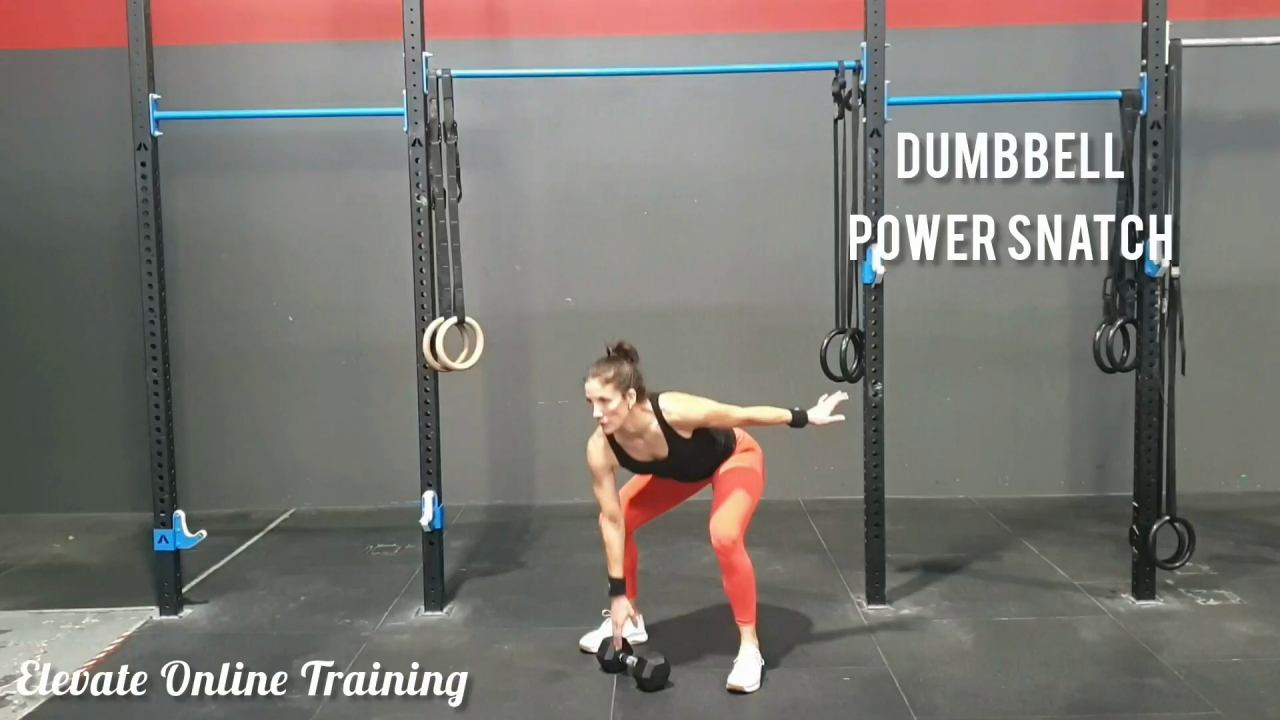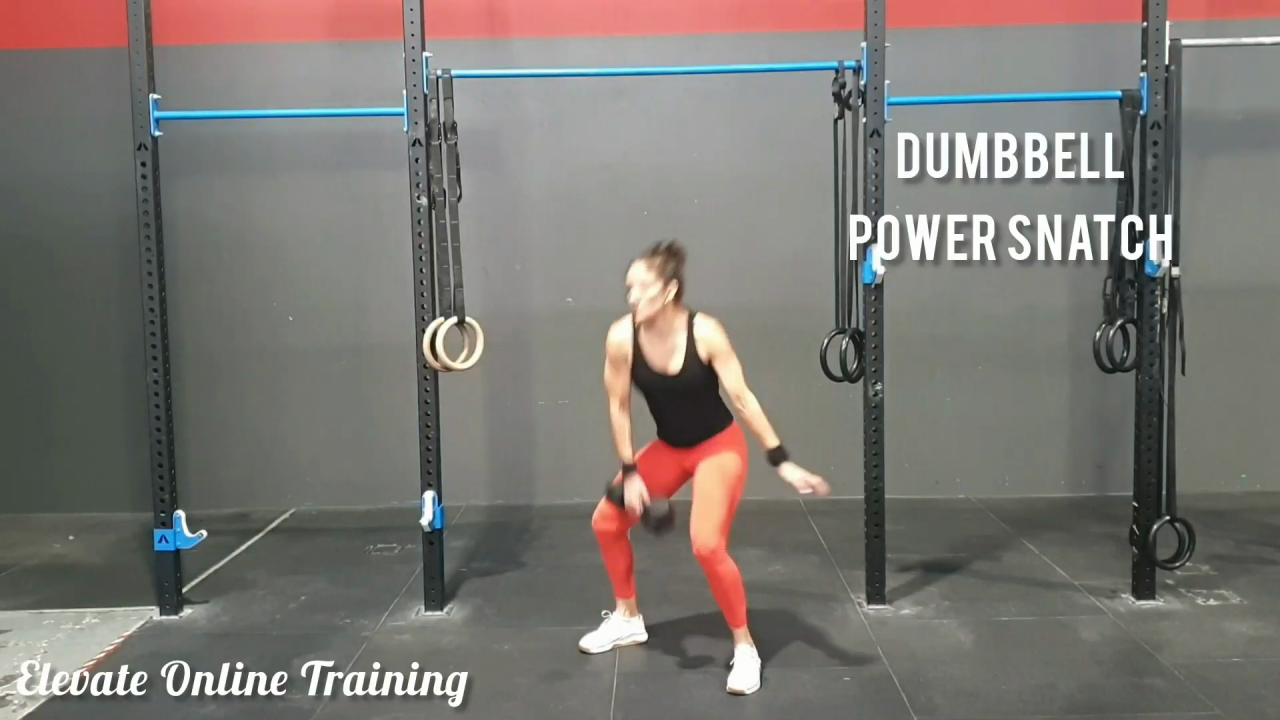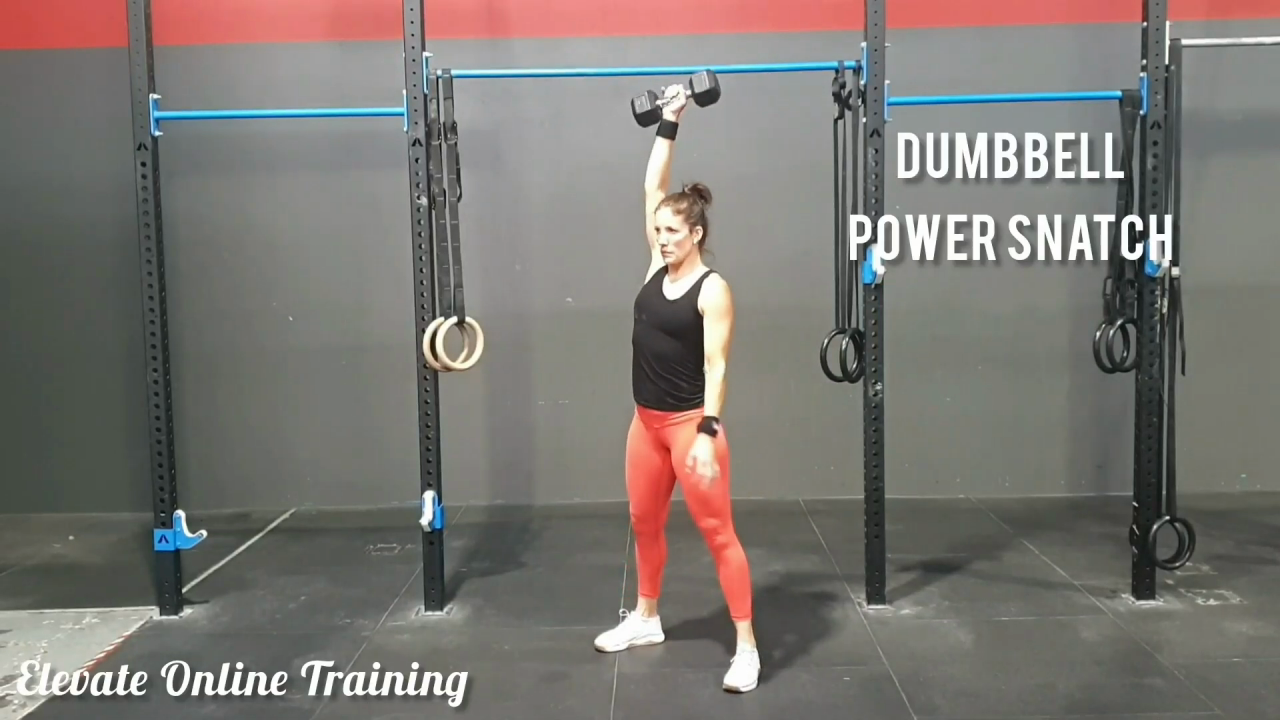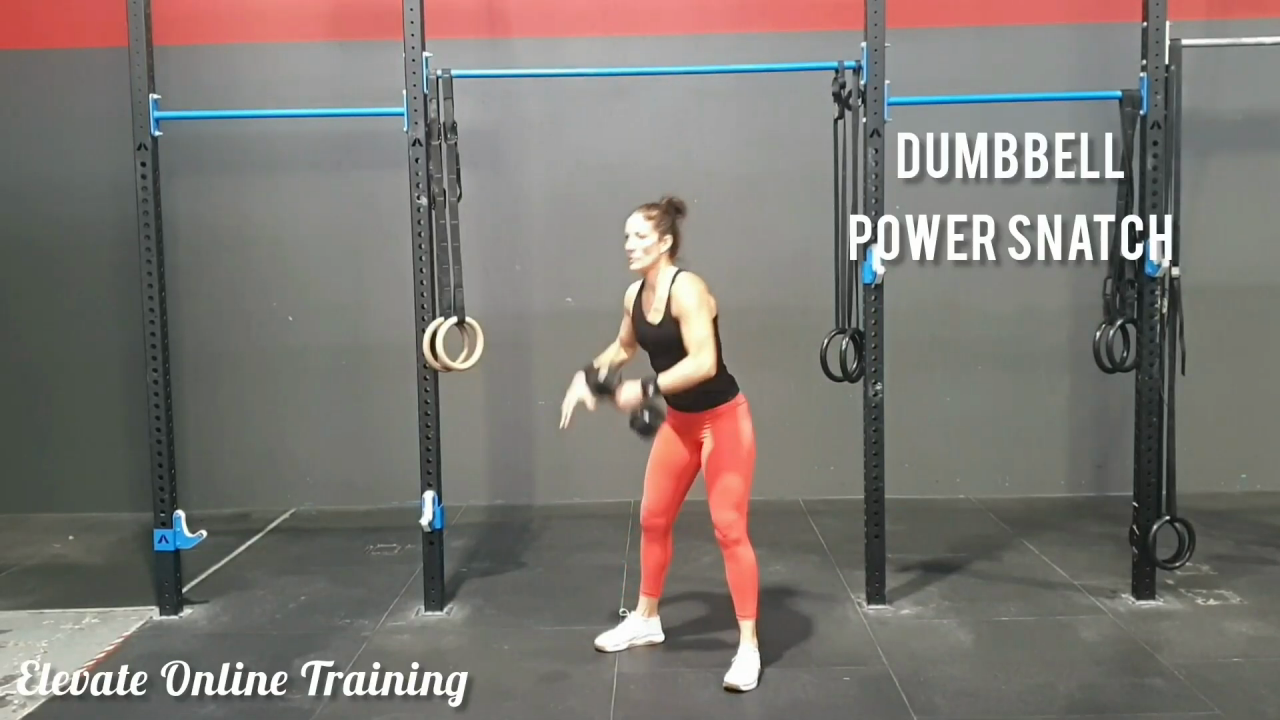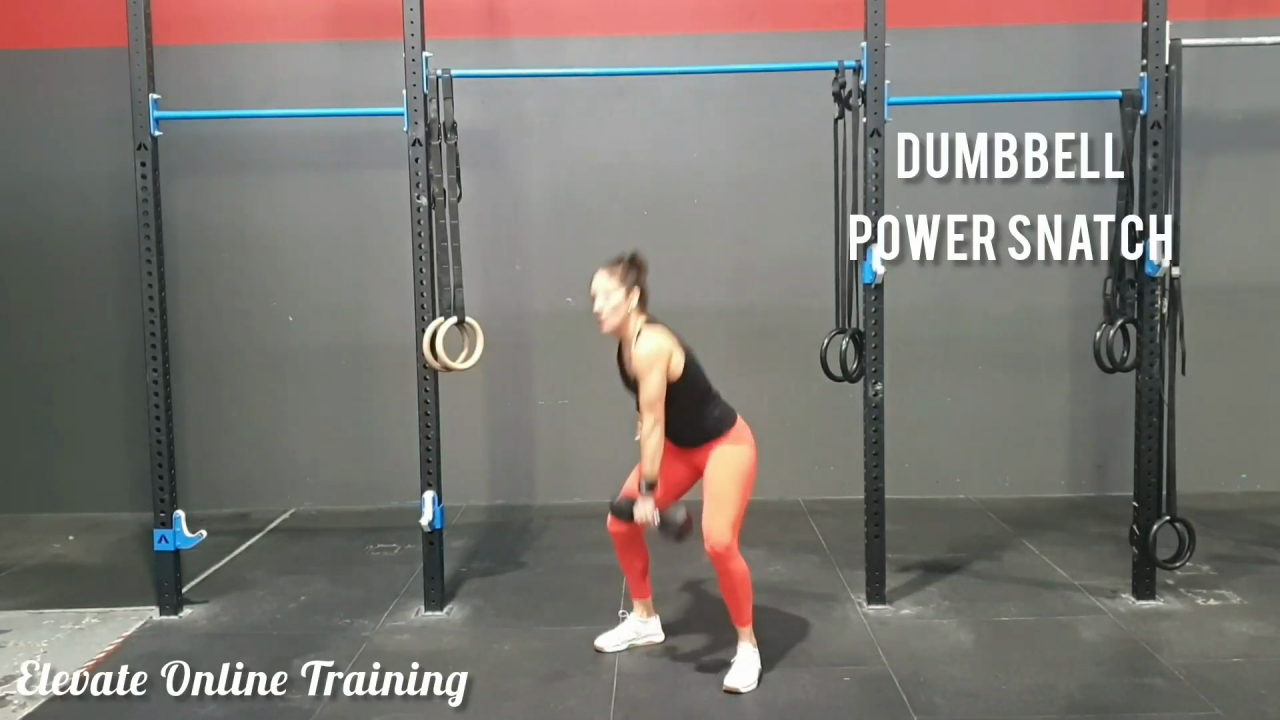
dt=1s
person 1, frame 1
left shoulder: (675, 411)
right shoulder: (600, 448)
left elbow: (743, 416)
right elbow: (611, 521)
left wrist: (805, 417)
right wrist: (617, 594)
left hip: (735, 456)
right hip: (680, 469)
left knee: (725, 536)
right knee: (623, 521)
left ankle: (750, 647)
right ankle: (631, 620)
person 1, frame 2
left shoulder: (704, 332)
right shoulder: (620, 338)
left elbow: (743, 398)
right elbow: (618, 408)
left wrist: (781, 460)
right wrist: (630, 472)
left hip: (719, 445)
right hip: (669, 448)
left knee: (706, 546)
right knee: (606, 523)
left ankle: (745, 649)
right ankle: (627, 618)
person 1, frame 3
left shoulder: (713, 288)
right shoulder: (659, 265)
left elbow: (716, 367)
right elbow: (652, 187)
left wrist: (709, 435)
right wrist: (668, 124)
left hip: (690, 425)
right hip: (646, 423)
left knee: (718, 534)
right knee: (645, 524)
left ankle: (746, 646)
right ankle: (645, 619)
person 1, frame 4
left shoulder: (687, 288)
right shoulder: (636, 293)
left elbow: (704, 363)
right elbow: (622, 347)
left wrist: (643, 389)
right wrist: (585, 377)
left hip: (722, 418)
right hip: (677, 422)
left knee: (729, 528)
right knee: (654, 518)
left ankle: (748, 645)
right ankle: (646, 619)
person 1, frame 5
left shoulder: (650, 344)
right shoulder: (628, 339)
left elbow: (653, 424)
left wrist: (649, 494)
left hip: (726, 443)
right hip: (680, 444)
left knee: (718, 542)
right knee: (621, 524)
left ankle: (748, 647)
right ankle: (644, 618)
